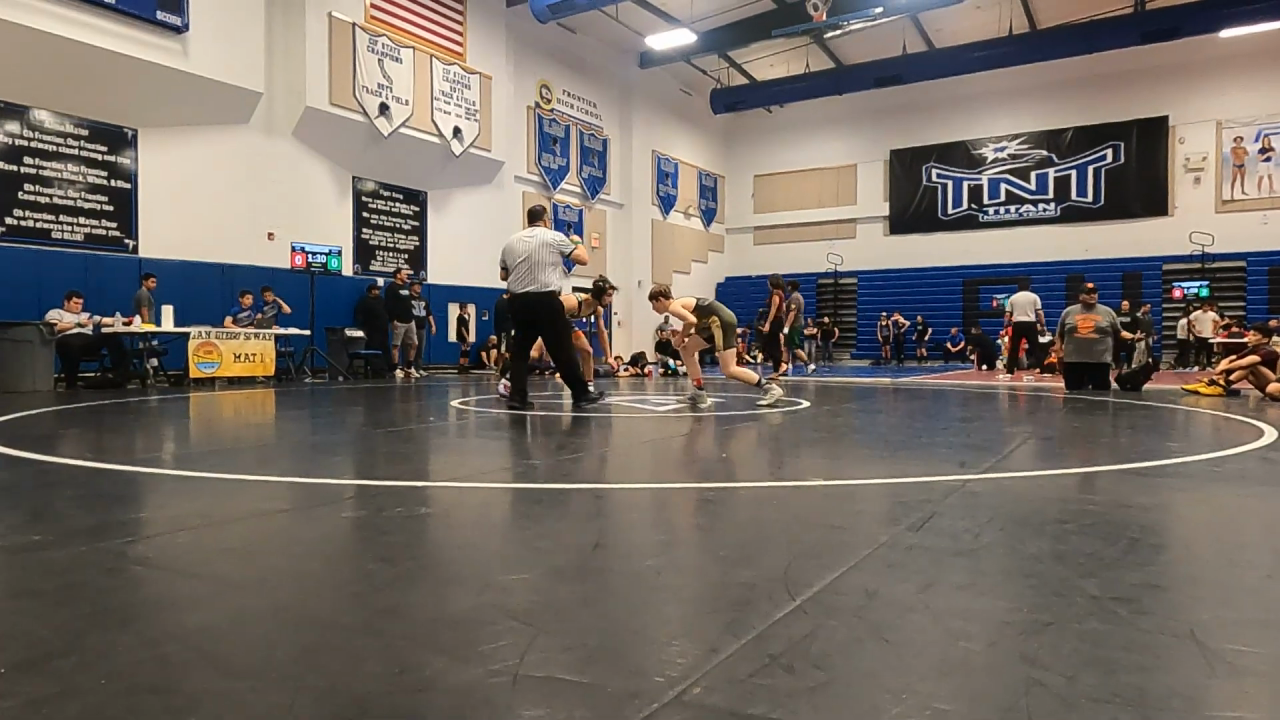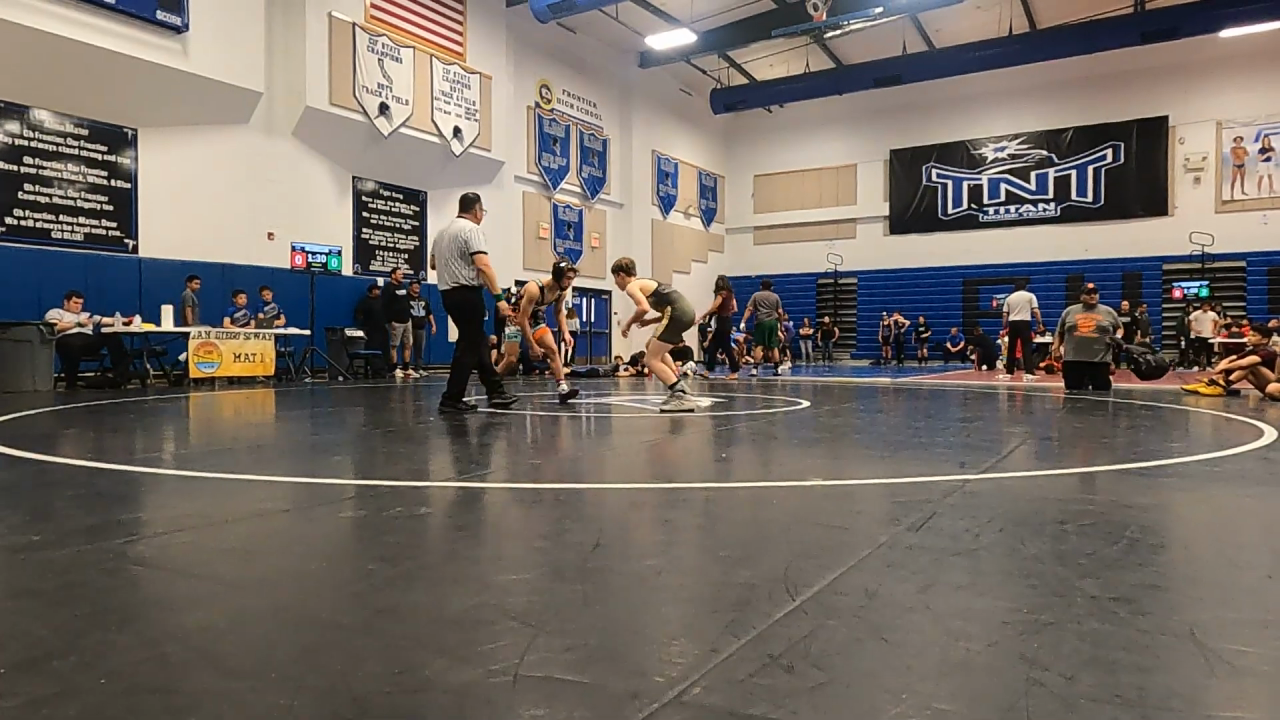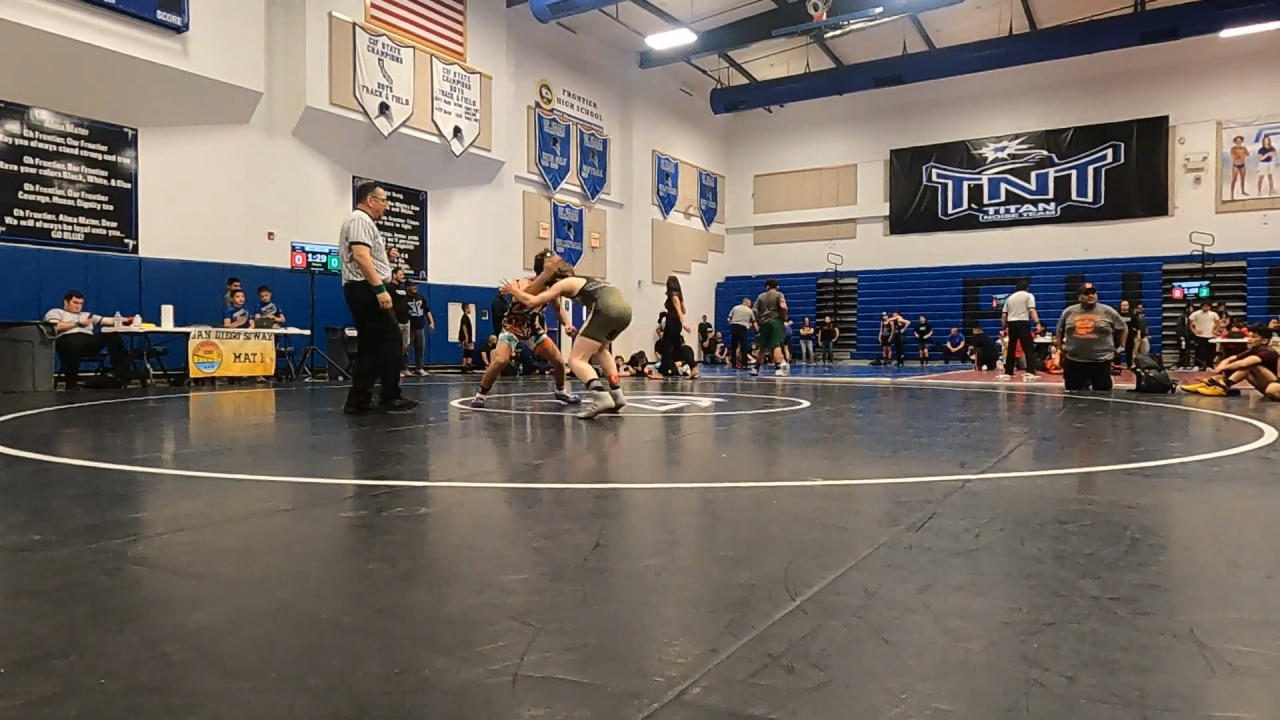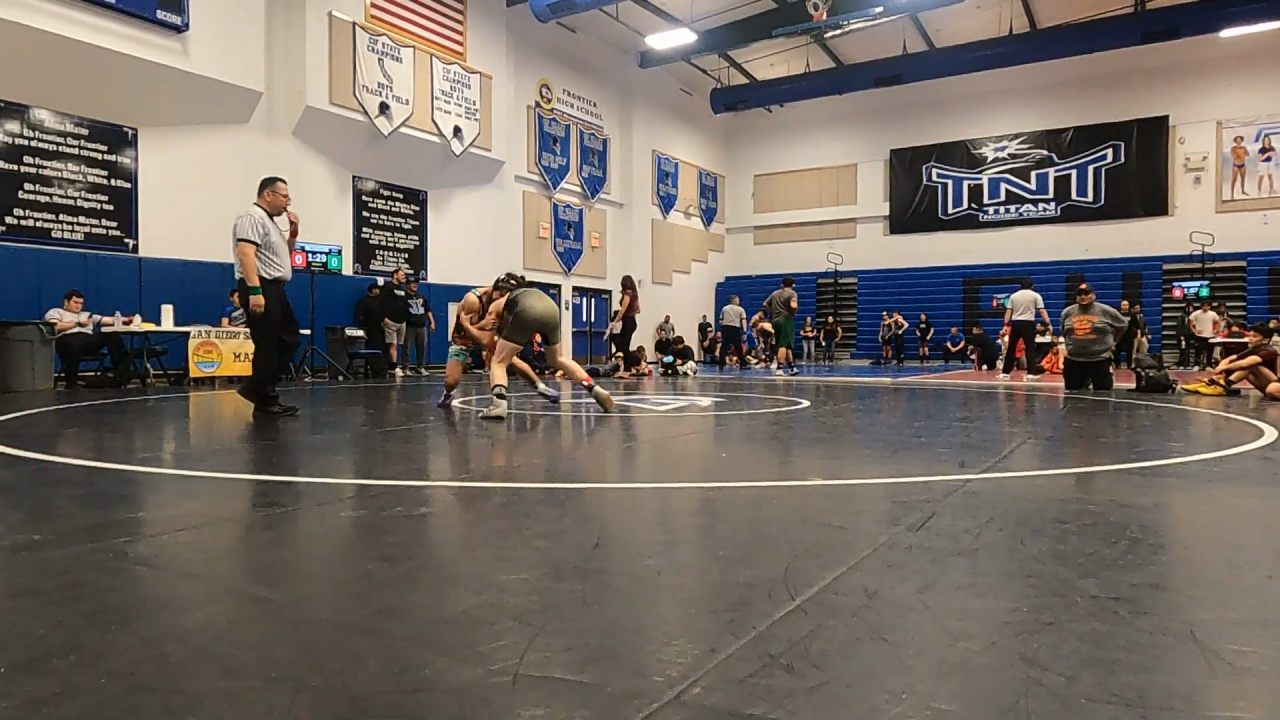
dt=0.7s
person 1, frame 1
left shoulder: (511, 242)
right shoulder: (554, 237)
left elbow: (503, 276)
right elbow: (583, 259)
right wrist: (577, 242)
left hip: (518, 301)
right hip: (545, 300)
left knee: (520, 350)
right knee: (562, 348)
left ankle: (517, 397)
right ankle: (581, 394)
person 1, frame 2
left shoulder: (442, 231)
right shoulder: (472, 231)
left elbow: (434, 264)
right elbow: (483, 266)
right wrist: (499, 297)
left hip: (448, 294)
right hip: (467, 294)
left knee: (477, 343)
right knee: (470, 346)
left ankle: (496, 393)
right ankle: (451, 400)
person 1, frame 3
left shoulder: (360, 221)
right shoulder: (360, 220)
right elbow: (361, 256)
left wrist: (385, 257)
right wrist: (380, 288)
left hip: (361, 292)
right hip: (365, 291)
left knee: (370, 347)
right knee: (389, 341)
left ankle: (359, 400)
right ankle: (390, 396)
person 1, frame 4
left shoulder: (270, 221)
right shoulder: (253, 217)
left elbow: (284, 255)
right elbow: (246, 254)
left wrist: (294, 232)
right wrist: (254, 291)
left hip: (274, 290)
right hip: (262, 290)
left knee: (289, 340)
right knee: (267, 346)
left ankle: (257, 389)
right ankle: (266, 402)
